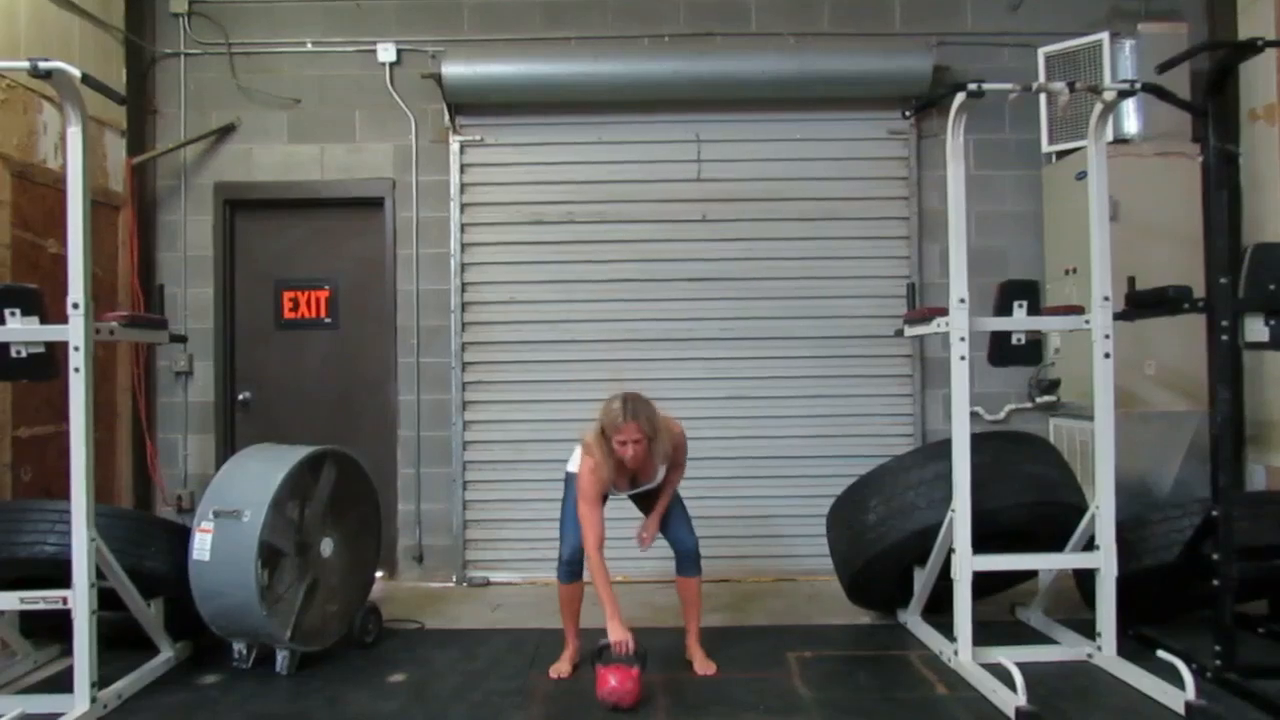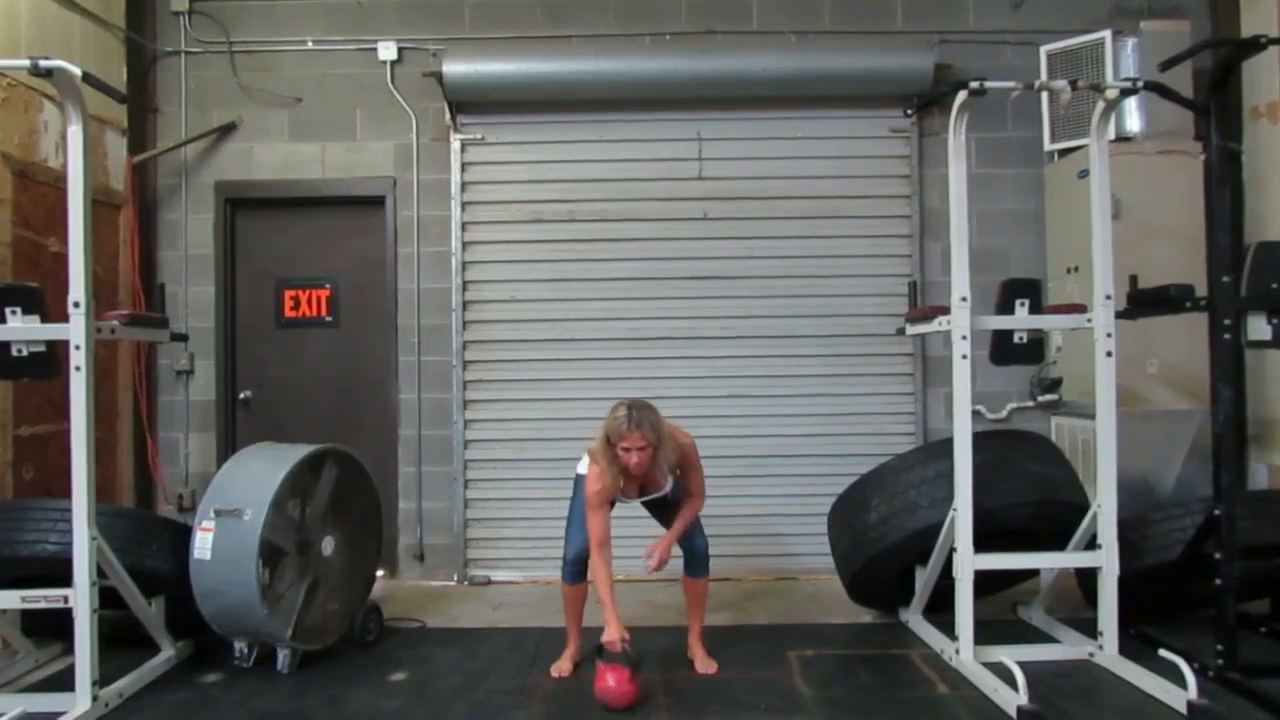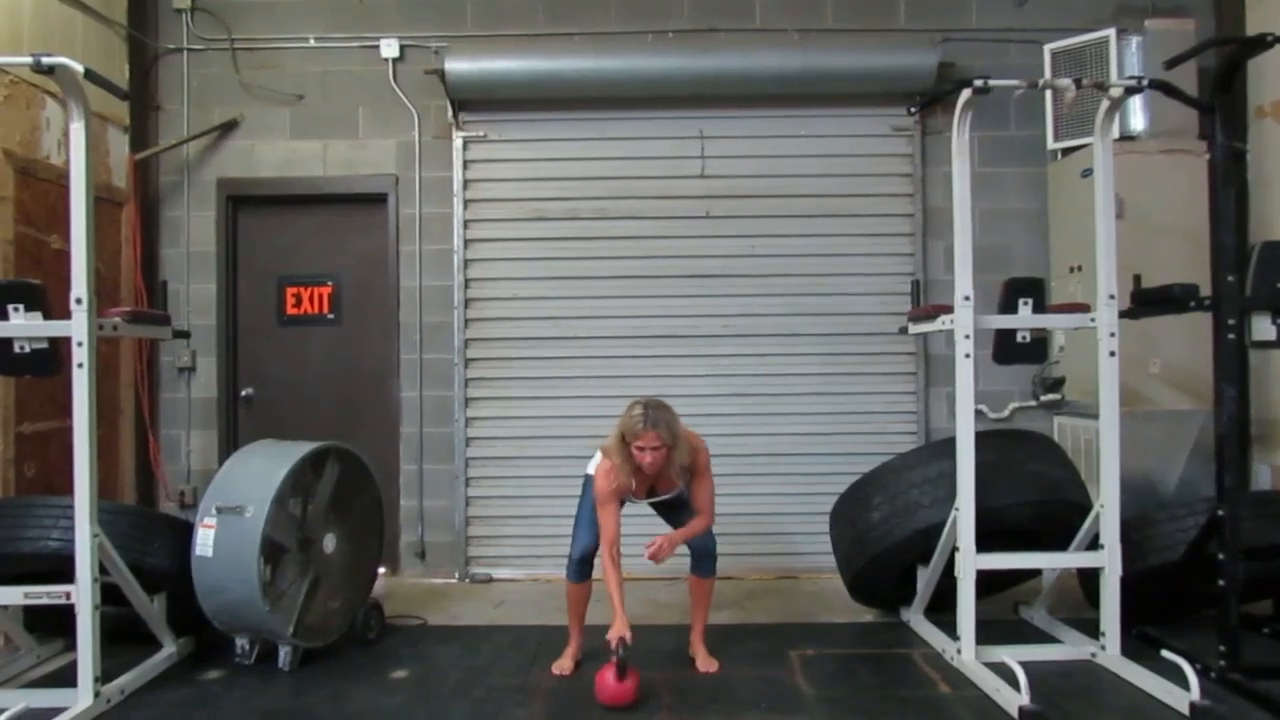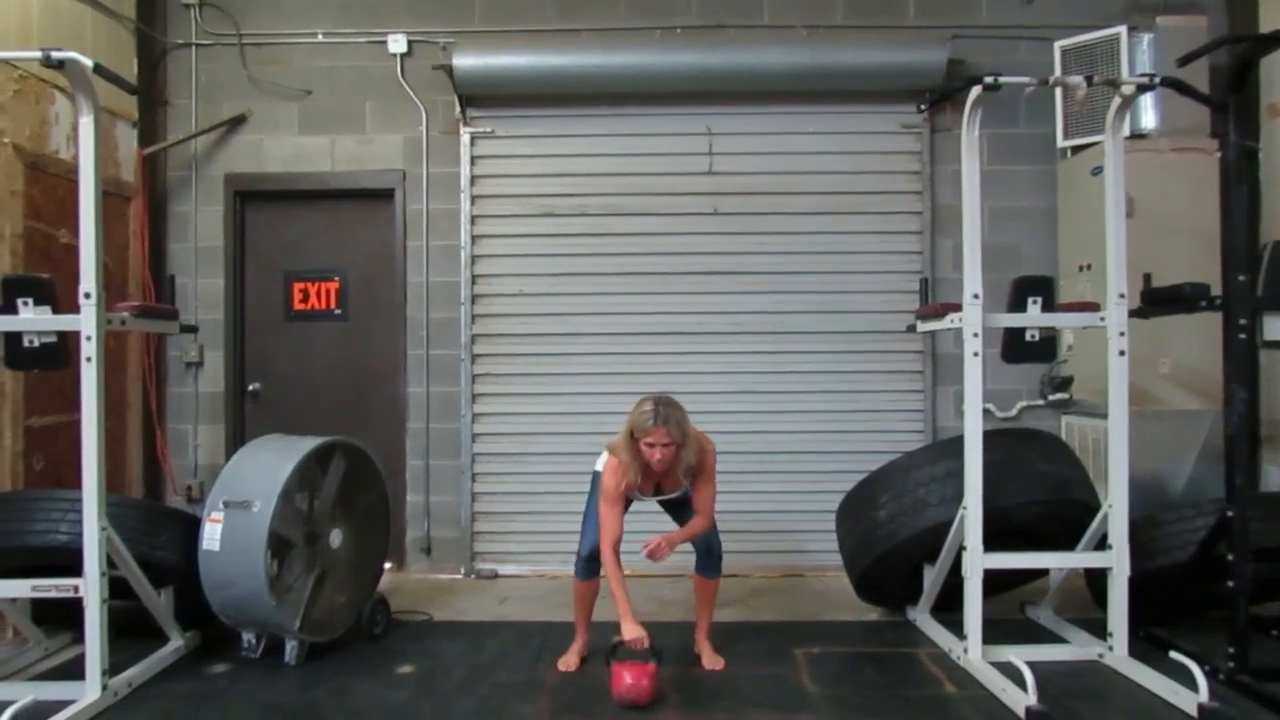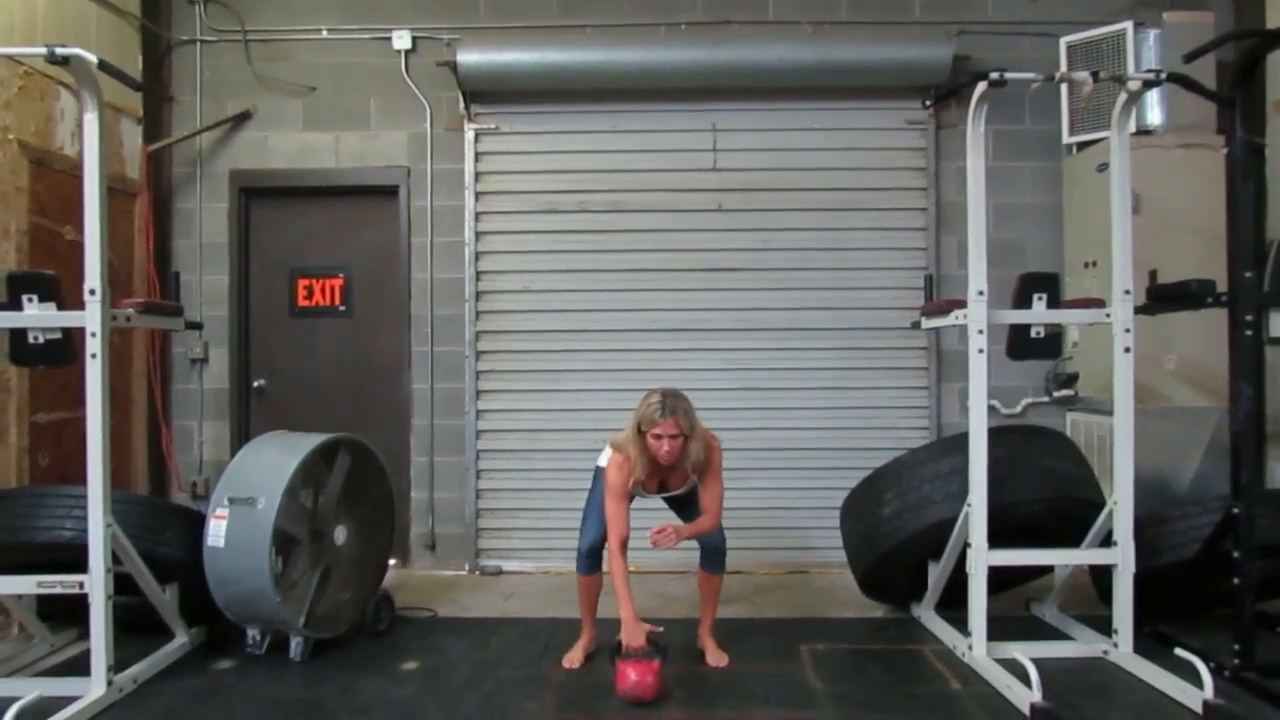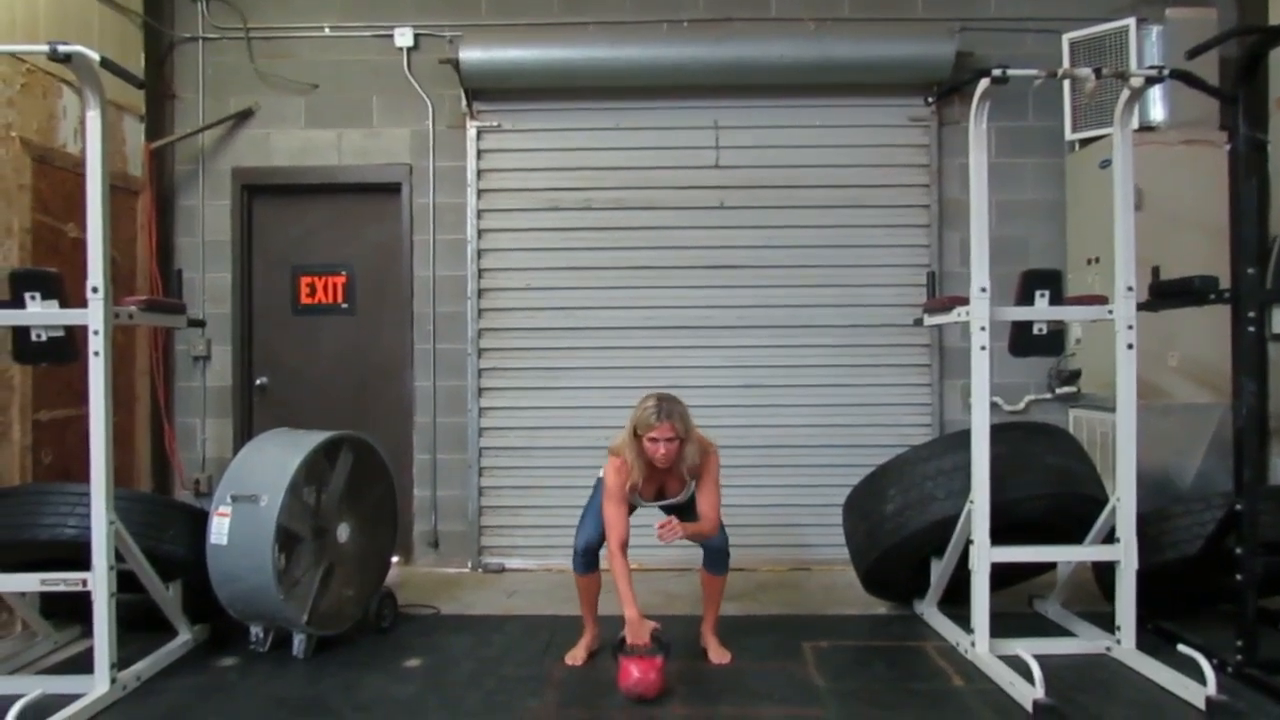
dt=0.3s
person 1, frame 1
left shoulder: (672, 435)
right shoulder: (593, 462)
left elbow: (675, 470)
right elbow: (593, 549)
left wrist: (655, 515)
right wrist: (614, 620)
left hip: (650, 481)
right hip: (581, 474)
left knee: (687, 546)
right knee: (571, 555)
left ankle: (693, 644)
right ankle: (571, 648)
person 1, frame 2
left shoulder: (681, 446)
right shoulder: (599, 471)
left elbow: (695, 496)
right elbow: (598, 550)
left wrist: (669, 540)
right wrist: (611, 621)
left hip: (662, 486)
right hip: (606, 480)
left knee: (698, 548)
right knee: (575, 555)
left ankle: (695, 644)
right ankle: (572, 647)
person 1, frame 3
left shoulder: (694, 452)
right shoulder: (609, 469)
left elbow: (705, 515)
right elbow: (609, 548)
left wrist: (674, 538)
right wrist: (619, 617)
left hip: (671, 489)
right hip: (616, 482)
left knee: (705, 549)
right knee: (581, 554)
left ankle: (697, 642)
right ankle: (573, 645)
person 1, frame 4
left shoulder: (701, 451)
right shoulder: (617, 464)
left elbow: (704, 517)
right elbow: (609, 549)
left wrist: (674, 538)
right wrist: (627, 618)
left hip: (678, 487)
right hip: (621, 480)
left knee: (711, 549)
right knee: (588, 551)
left ankle: (702, 639)
right ankle: (579, 641)
person 1, frame 5
left shoulder: (707, 449)
right shoulder: (622, 460)
left elbow: (712, 519)
right elbow: (617, 546)
left wrist: (682, 531)
right wrist: (629, 618)
left hip: (681, 485)
right hip: (619, 474)
left knee: (715, 544)
right knee: (589, 546)
left ankle: (706, 635)
right ankle: (587, 636)
person 1, frame 6
left shoulder: (704, 454)
right shoulder: (620, 464)
left elbow: (711, 524)
right elbow: (616, 547)
left wrist: (684, 528)
right wrist: (632, 616)
left hip: (679, 496)
right hip: (623, 486)
left knee: (718, 545)
right knee: (585, 546)
left ankle: (709, 633)
right ankle: (590, 634)
